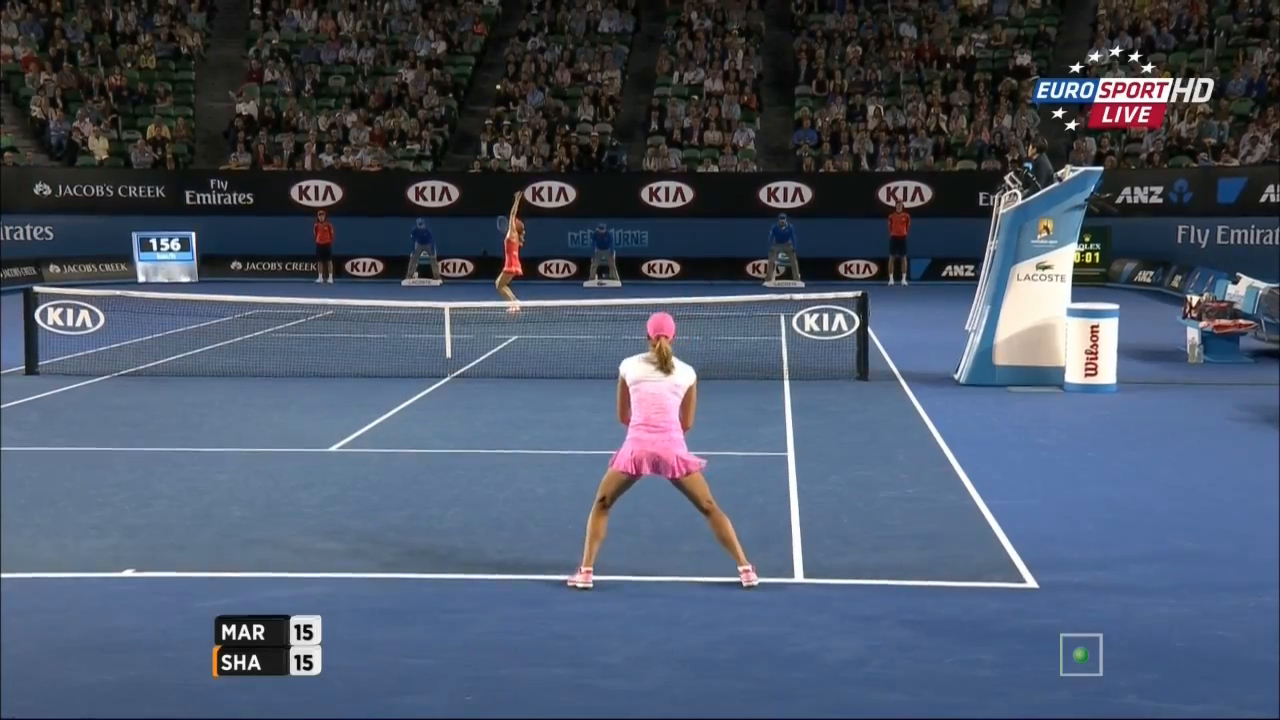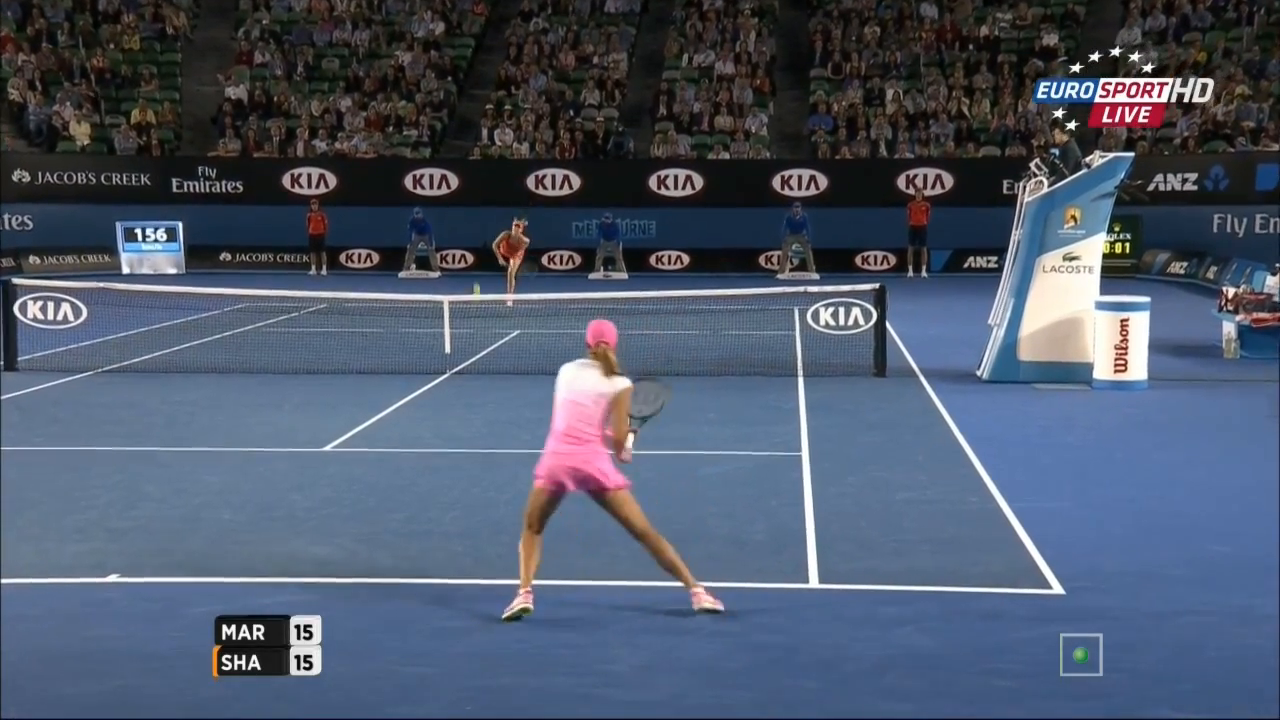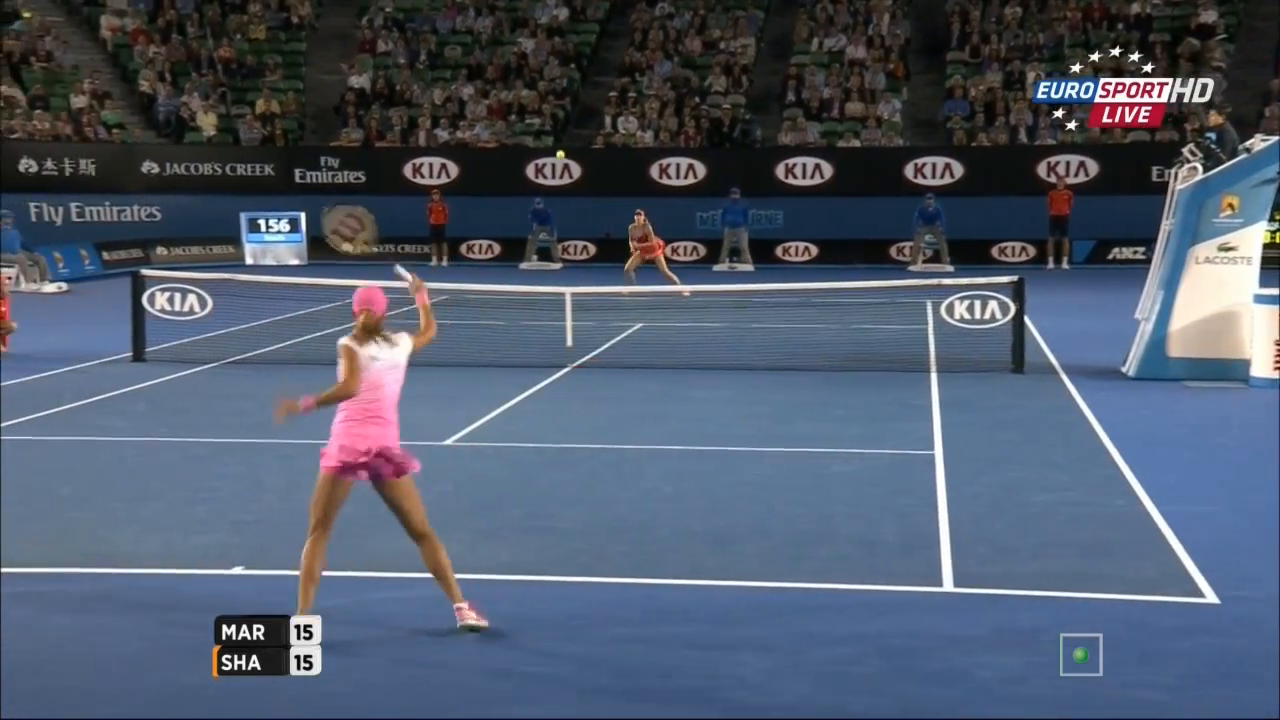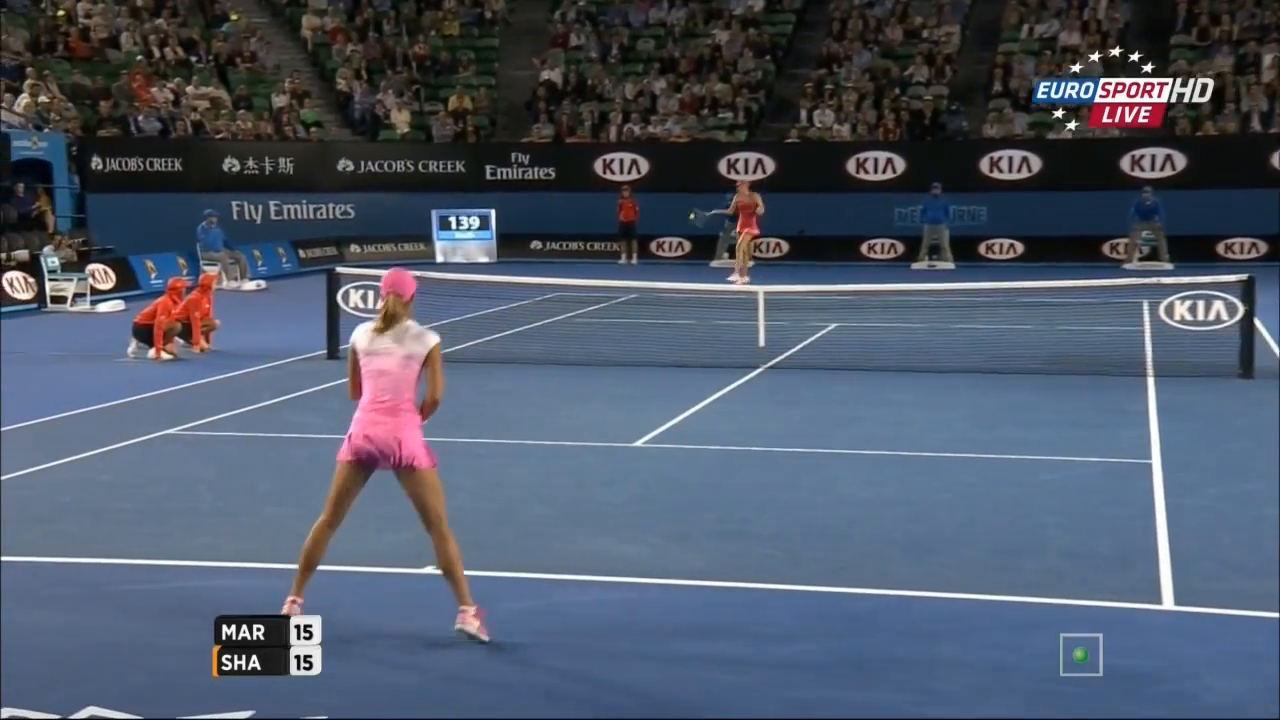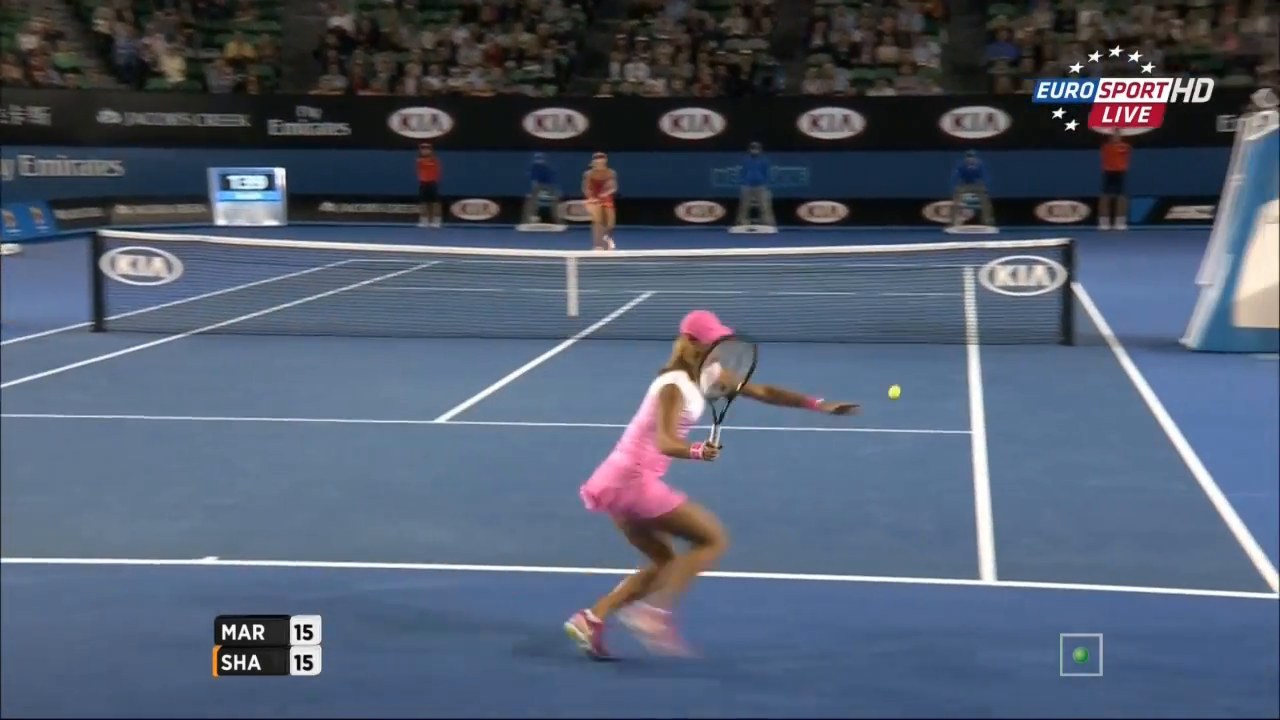
dt=1s
person 1, frame 1
left shoulder: (628, 366)
right shoulder: (687, 372)
right elbow: (687, 422)
left hip: (636, 446)
right hip: (672, 447)
left knee: (601, 505)
right knee: (710, 508)
left ankle: (585, 571)
right ankle: (745, 570)
person 1, frame 2
left shoulder: (566, 371)
right shoulder: (619, 383)
right elbow: (617, 434)
right wrist: (621, 452)
left hip: (555, 459)
right hip: (591, 463)
left knee: (531, 531)
right knee: (644, 532)
left ankle: (524, 594)
right ankle: (698, 592)
person 1, frame 3
left shoulder: (349, 344)
right shoulder: (401, 343)
left elbow: (350, 387)
right elbow: (429, 330)
left wrist: (307, 404)
right wrist: (422, 296)
left hip: (347, 442)
right hip: (385, 445)
left knee: (318, 533)
right knee: (422, 534)
left ankle: (303, 614)
right ankle: (461, 608)
person 1, frame 4
left shoulder: (361, 334)
right shoulder: (427, 339)
left elbow: (355, 392)
right elbow: (434, 398)
left hip: (364, 432)
right hip: (404, 435)
left knee: (329, 520)
right knee: (438, 527)
left ankle: (294, 601)
right ankle: (467, 612)
person 1, frame 5
left shoulder: (701, 376)
right shoulder: (674, 384)
left elbow: (765, 392)
right elbow: (665, 444)
left wrist: (824, 406)
right wrist: (697, 451)
left hip: (621, 481)
right hip: (630, 483)
left knee: (665, 562)
right knee: (714, 540)
left ankle: (592, 620)
right ankle: (651, 611)
